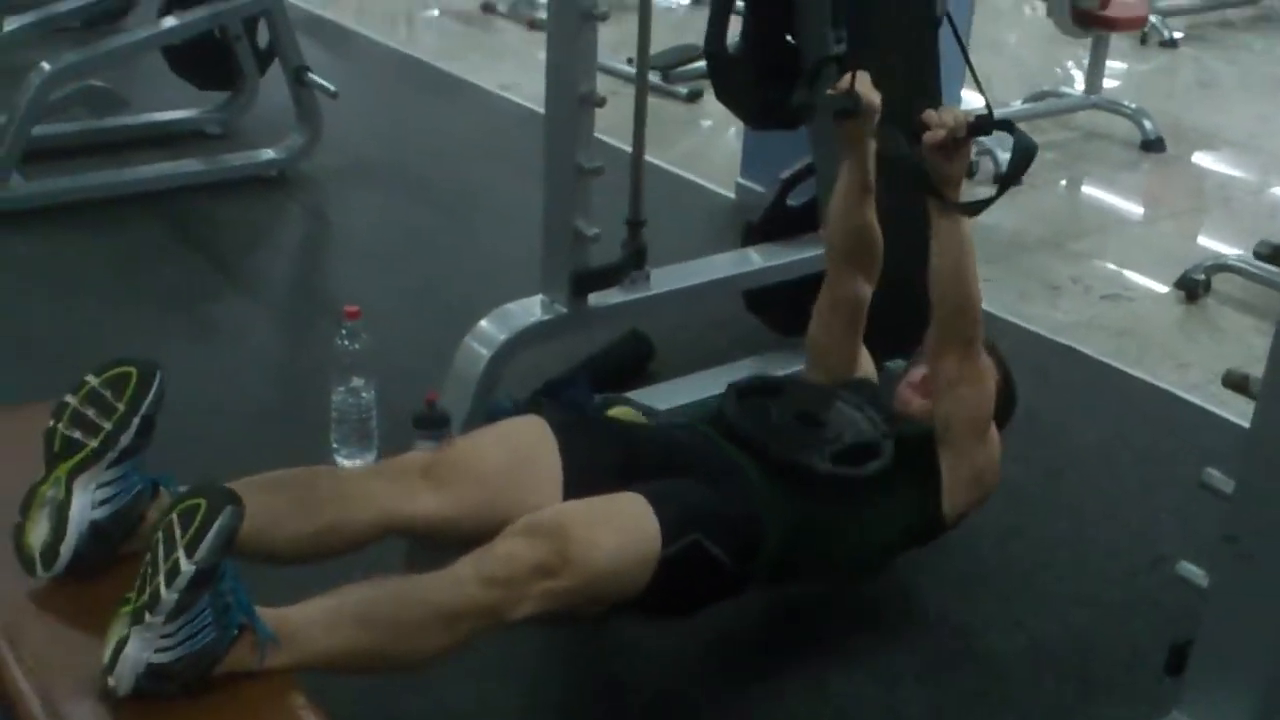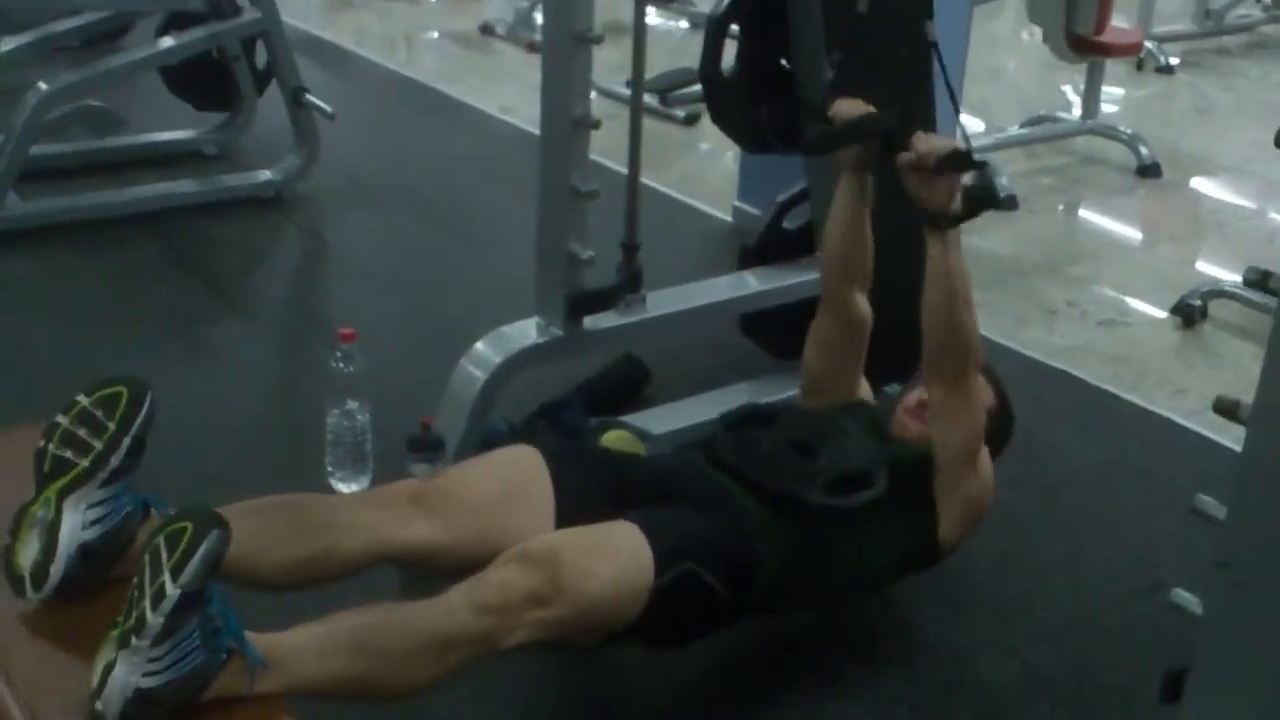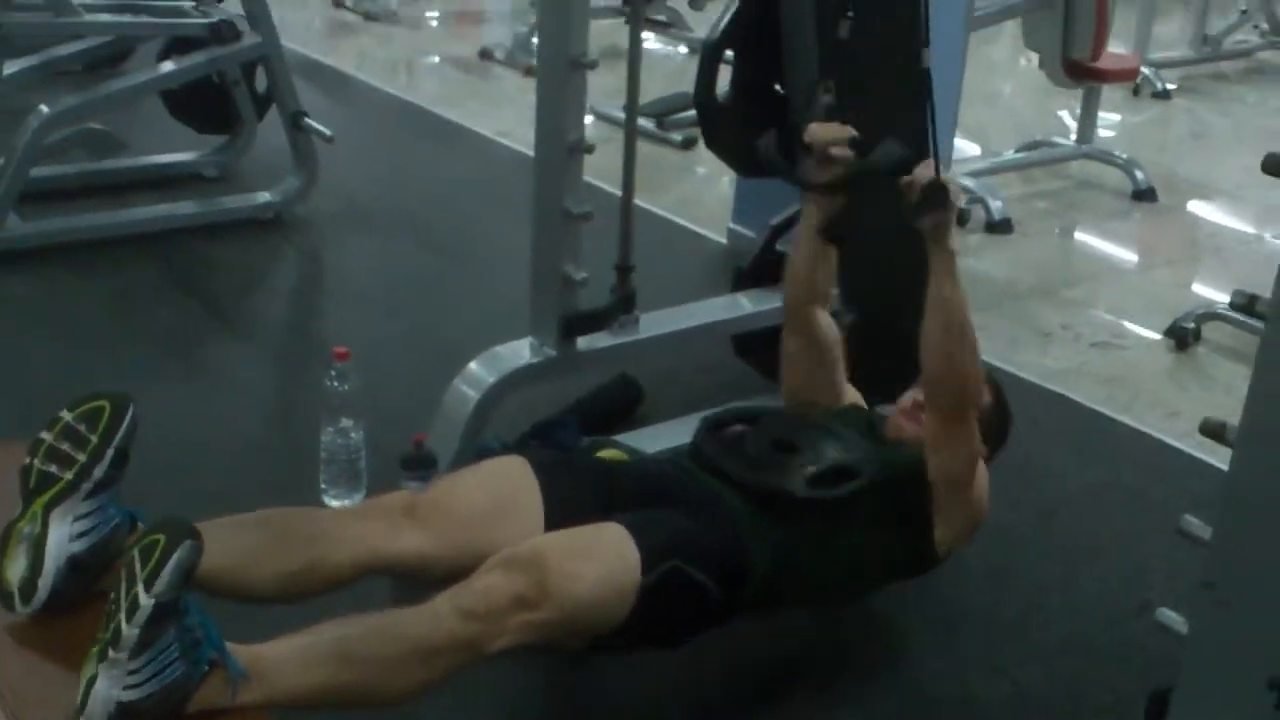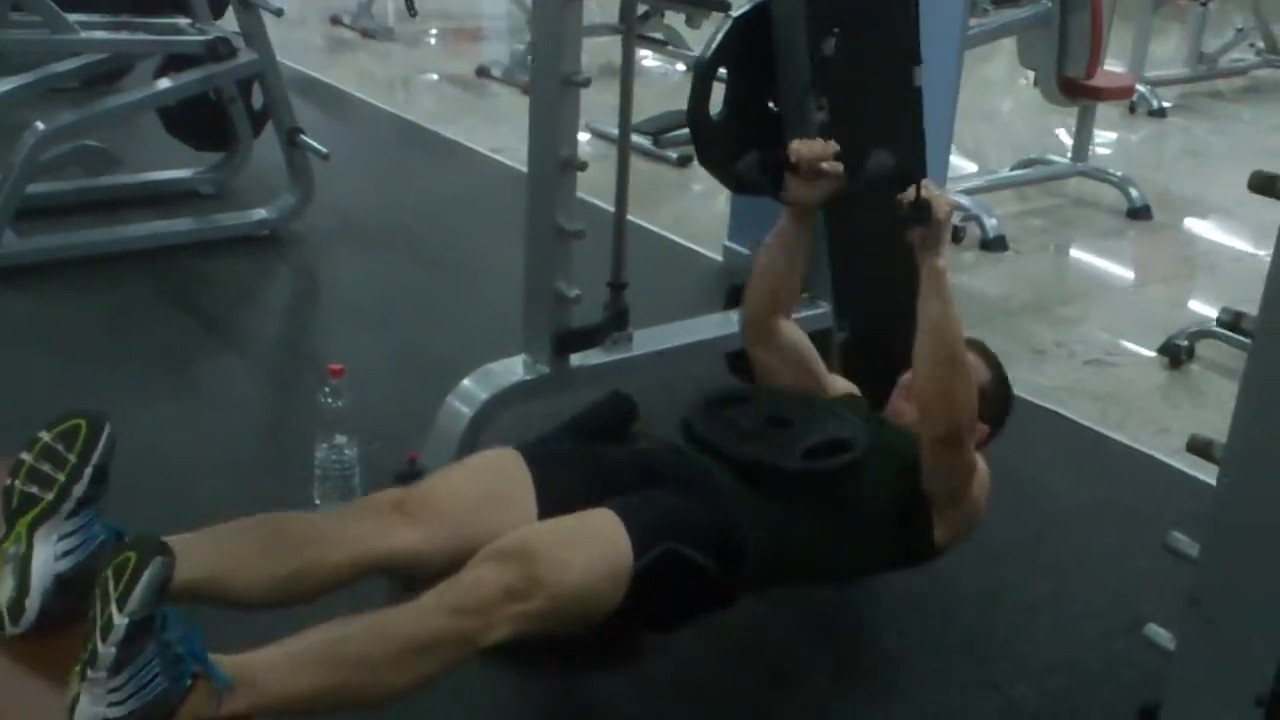
dt=0.1s
person 1, frame 1
left shoulder: (957, 466)
right shoulder: (854, 392)
left elbow: (960, 341)
right elbow: (849, 277)
left wrist: (946, 193)
right wrist: (859, 149)
left hip: (739, 512)
right hip: (667, 445)
left knee: (529, 561)
right knee: (423, 481)
left ankle: (230, 645)
right ankle: (128, 511)
person 1, frame 2
left shoulder: (951, 494)
right shoulder: (854, 414)
left elbow: (955, 376)
right elbow: (847, 300)
left wrist: (936, 218)
right wrist: (858, 175)
left hip: (733, 540)
right hip: (658, 475)
left knee: (523, 589)
right knee: (412, 509)
right ankle: (120, 533)
person 1, frame 3
left shoulder: (946, 502)
right shoulder: (845, 421)
left elbow: (956, 397)
right elbow: (806, 318)
left wrist: (938, 244)
right wrist: (825, 196)
left hip: (724, 544)
right hip: (651, 479)
left knee: (510, 595)
right knee: (404, 521)
right ankle: (102, 547)
person 1, frame 4
left shoulder: (945, 496)
right shoulder: (843, 407)
left elbow: (949, 423)
right elbow: (766, 323)
left wrist: (932, 262)
right wrist: (798, 213)
left hip: (717, 523)
right hip: (646, 465)
left knee: (498, 587)
right knee: (391, 520)
right ankle: (98, 558)
